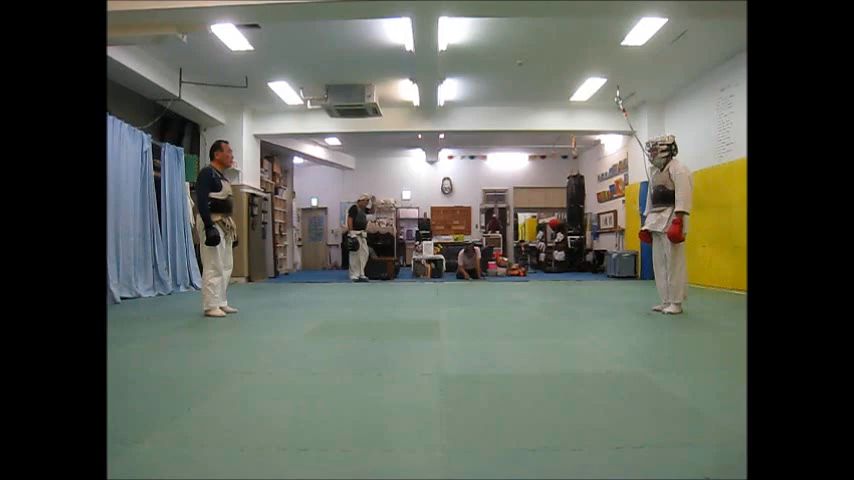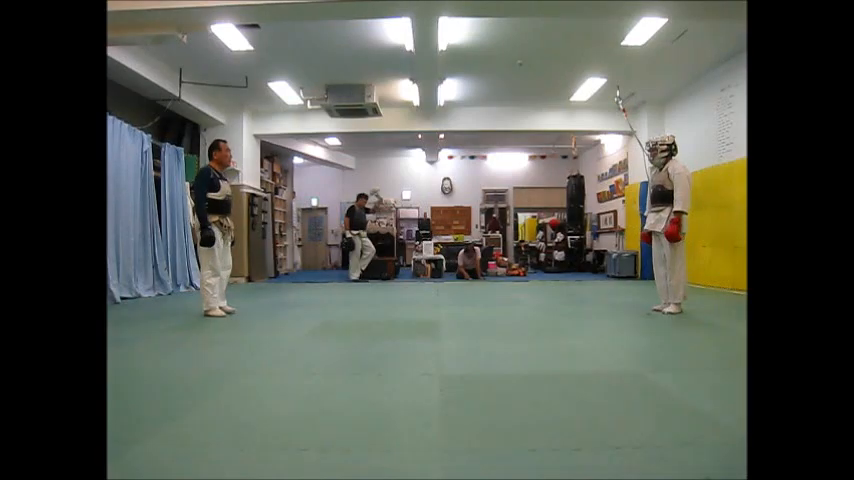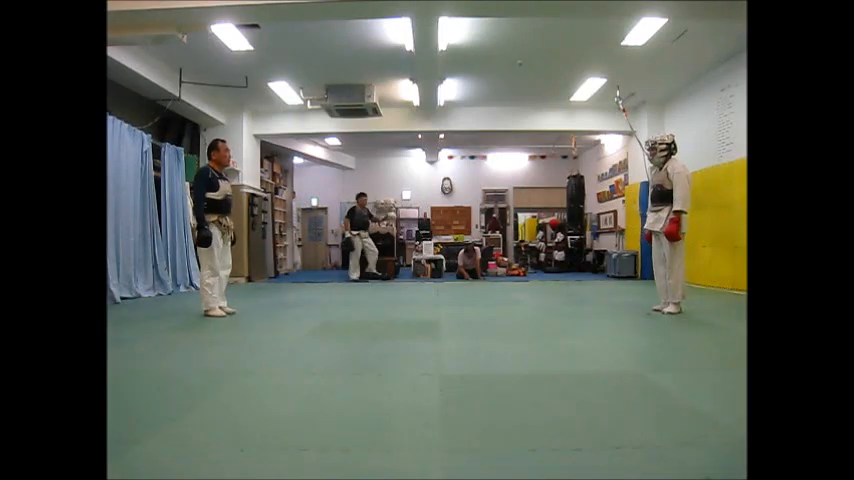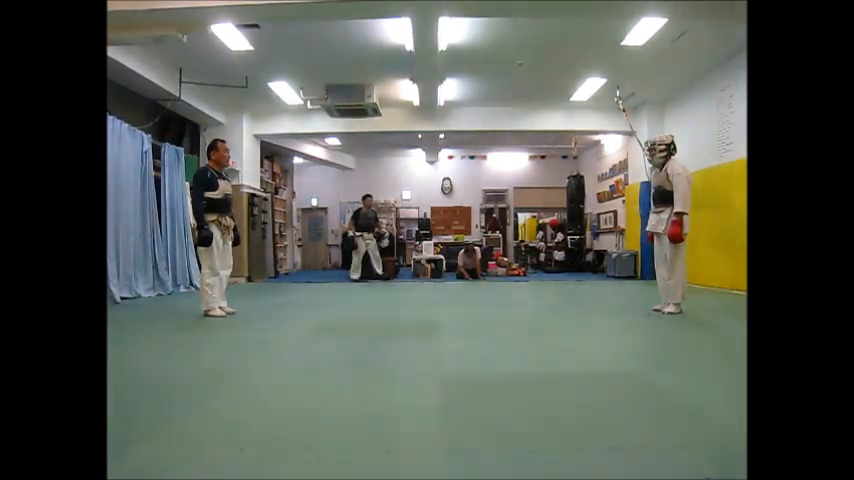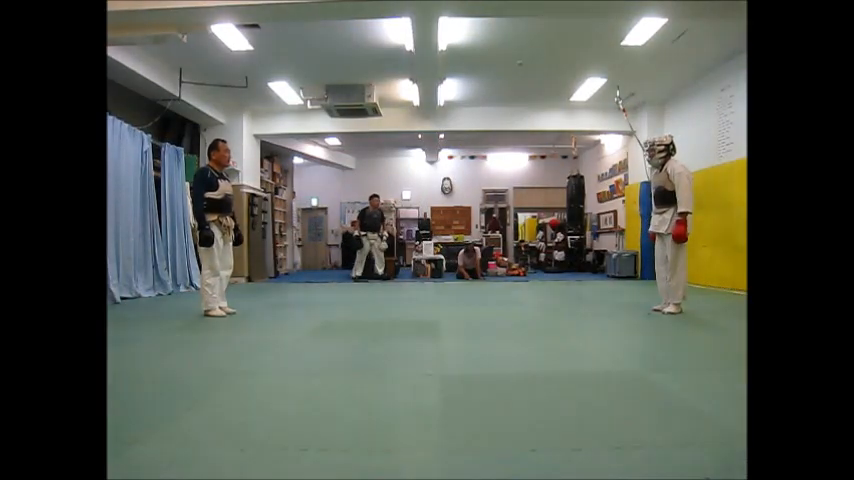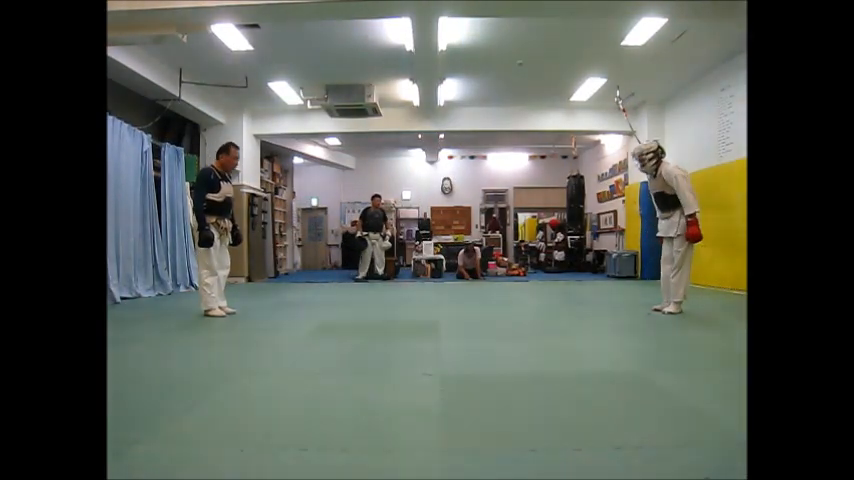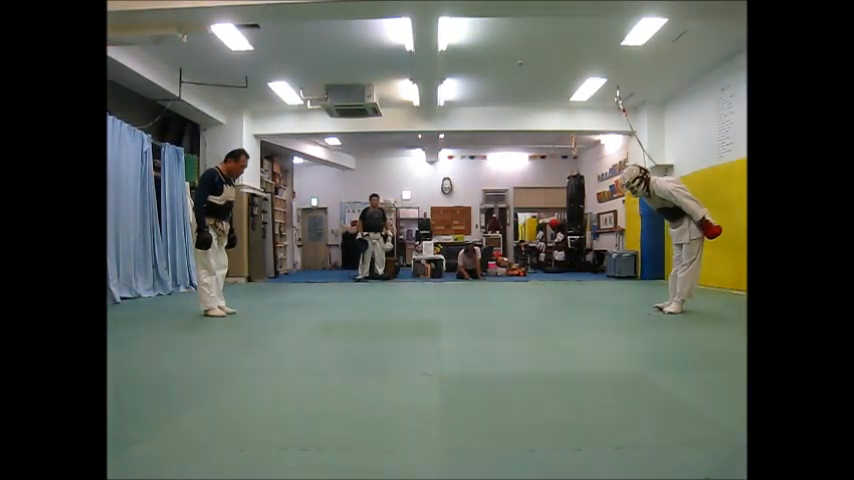
dt=0.2s
person 1, frame 1
left shoulder: (222, 177)
right shoulder: (207, 173)
right elbow: (202, 202)
left wrist: (232, 228)
right wrist: (209, 227)
left hip: (224, 225)
right hip: (212, 225)
left knee: (225, 266)
right knee: (213, 267)
left ankle: (220, 303)
right ankle: (210, 306)
person 1, frame 2
left shoulder: (222, 177)
right shoulder: (205, 173)
right elbow: (199, 203)
left wrist: (229, 228)
right wrist: (205, 227)
left hip: (223, 225)
right hip: (210, 225)
left knee: (225, 267)
right knee: (211, 267)
left ankle: (220, 302)
right ankle: (210, 306)
person 1, frame 3
left shoulder: (223, 177)
right shoulder: (204, 174)
right elbow: (198, 203)
left wrist: (231, 227)
right wrist: (202, 227)
left hip: (223, 226)
right hip: (210, 225)
left knee: (224, 267)
right knee: (210, 267)
left ankle: (220, 303)
right ankle: (210, 306)
person 1, frame 4
left shoulder: (224, 176)
right shoulder: (203, 174)
right elbow: (197, 203)
left wrist: (234, 227)
right wrist: (202, 227)
left hip: (224, 226)
right hip: (210, 225)
left knee: (225, 267)
right knee: (211, 267)
left ankle: (220, 303)
right ankle: (210, 306)
person 1, frame 5
left shoulder: (223, 176)
right shoulder: (203, 174)
right elbow: (197, 203)
left wrist: (235, 227)
right wrist: (203, 227)
left hip: (225, 226)
right hip: (210, 225)
left knee: (225, 267)
right knee: (211, 268)
left ankle: (220, 303)
right ankle: (210, 306)
person 1, frame 6
left shoulder: (226, 177)
right shoulder: (206, 174)
right elbow: (198, 203)
left wrist: (234, 227)
right wrist: (203, 228)
left hip: (222, 227)
right hip: (208, 226)
left knee: (223, 266)
right knee: (209, 267)
left ankle: (219, 303)
right ankle: (210, 306)
person 1, frame 7
left shoulder: (230, 180)
right shoulder: (210, 176)
right elbow: (198, 204)
left wrist: (231, 230)
right wrist: (202, 229)
left hip: (220, 227)
right hip: (206, 226)
left knee: (220, 266)
right knee: (207, 267)
left ankle: (219, 303)
right ankle: (209, 306)
person 2, frame 1
left shoulder: (678, 169)
right shoulder: (655, 172)
left elbow: (683, 198)
left wrist: (677, 223)
right wrist: (646, 224)
left hip: (672, 221)
right hip: (657, 222)
left knee: (674, 263)
right knee: (659, 264)
left ankle: (676, 303)
right ankle: (666, 301)
person 2, frame 2
left shoulder: (677, 169)
right shoulder: (654, 171)
left elbow: (681, 198)
left wrist: (675, 222)
right wrist: (647, 225)
left hip: (670, 222)
right hip: (656, 222)
left knee: (674, 263)
right knee: (659, 264)
left ankle: (676, 303)
right ankle: (666, 301)
person 2, frame 3
left shoulder: (676, 168)
right shoulder: (655, 170)
left elbow: (681, 197)
left wrist: (675, 221)
right wrist: (649, 225)
left hip: (670, 221)
right hip: (657, 222)
left knee: (673, 263)
right knee: (659, 264)
left ankle: (675, 303)
right ankle: (665, 301)
person 2, frame 4
left shoulder: (676, 169)
right shoulder: (656, 171)
left elbow: (681, 198)
left wrist: (677, 223)
right wrist: (651, 227)
left hip: (672, 222)
right hip: (659, 223)
left knee: (673, 264)
right knee: (660, 264)
left ankle: (675, 303)
right ankle: (666, 301)
person 2, frame 5
left shoulder: (677, 169)
right shoulder: (656, 172)
left elbow: (684, 197)
left wrist: (681, 223)
right wrist: (654, 225)
left hip: (674, 222)
right hip: (661, 223)
left knee: (674, 264)
right knee: (661, 264)
left ankle: (675, 303)
right ankle: (666, 301)
person 2, frame 6
left shoulder: (671, 171)
right shoulder: (651, 176)
left elbow: (687, 198)
left wrist: (692, 224)
right wrist: (661, 227)
left hip: (682, 223)
right hip: (667, 224)
left knee: (679, 263)
right knee: (667, 263)
left ankle: (676, 303)
right ankle: (668, 300)
person 2, frame 7
left shoulder: (663, 186)
right shoulder: (647, 192)
left elbow: (690, 203)
left wrist: (707, 225)
left hip: (692, 226)
right hip: (678, 228)
left knee: (687, 264)
right knee: (678, 265)
left ankle: (677, 302)
right ankle: (673, 300)
